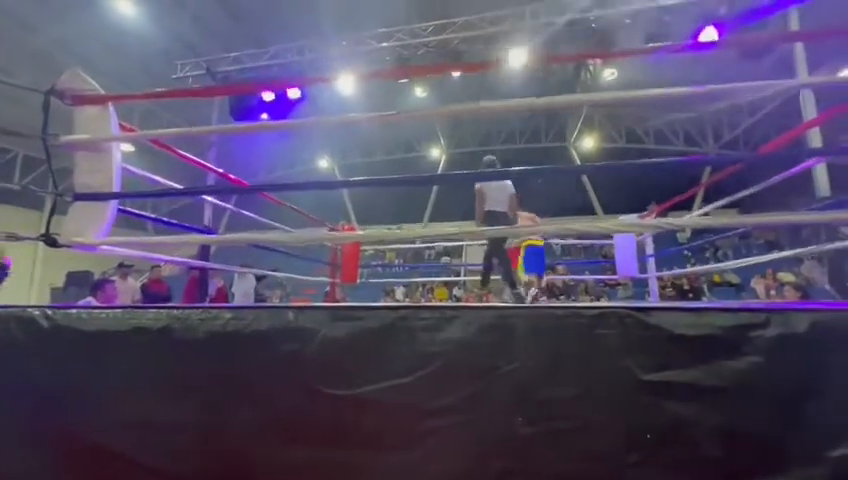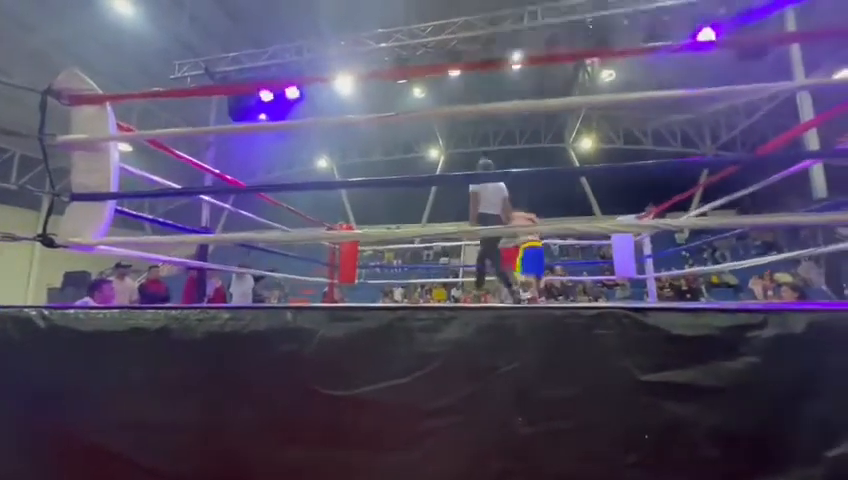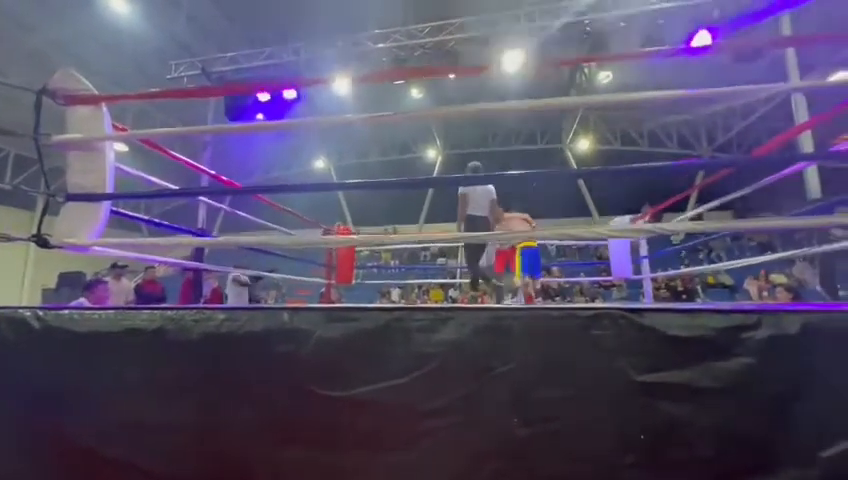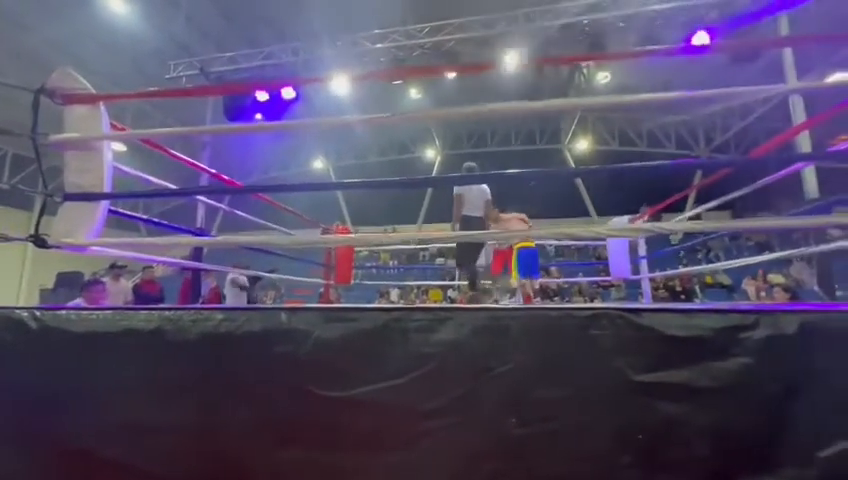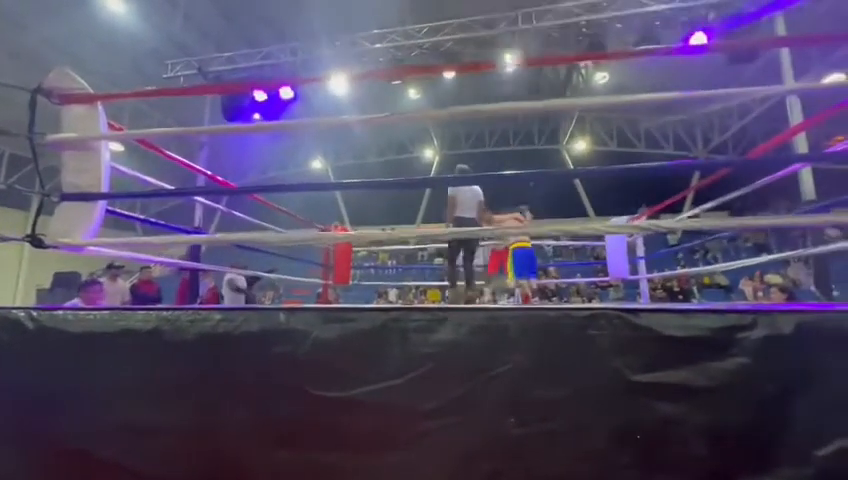
dt=0.1s
person 1, frame 1
right shoulder: (507, 181)
left elbow: (479, 202)
right elbow: (514, 205)
left wrist: (478, 222)
right wrist: (514, 223)
left hip: (491, 218)
right hip: (505, 220)
left knee: (502, 258)
right knee: (488, 256)
left ankle: (516, 292)
right ankle: (483, 290)
person 1, frame 2
left shoulder: (476, 181)
right shoulder: (501, 184)
left elbow: (474, 204)
right elbow: (507, 208)
left wrist: (472, 223)
right wrist: (506, 225)
left hip: (484, 220)
right hip: (497, 222)
left knee: (494, 259)
right knee: (482, 258)
left ankle: (511, 289)
right ankle: (478, 292)
person 1, frame 3
right shoulder: (490, 186)
left elbow: (462, 205)
right elbow: (494, 210)
left wrist: (459, 224)
right wrist: (492, 226)
left hip: (472, 222)
right hip: (485, 224)
left knee: (471, 261)
right knee: (474, 261)
left ankle: (491, 284)
right ankle: (476, 290)
person 1, frame 4
left shoulder: (460, 184)
right shoulder: (484, 187)
left elbow: (458, 206)
right elbow: (489, 210)
left wrist: (454, 224)
right wrist: (486, 227)
left hip: (467, 222)
right hip: (480, 224)
left knee: (461, 261)
right knee: (471, 261)
left ankle: (474, 290)
right ankle: (474, 290)
person 1, frame 5
left shoulder: (453, 185)
right shoulder: (477, 188)
left elbow: (451, 207)
right elbow: (482, 211)
left wrist: (447, 224)
right wrist: (479, 226)
left hip: (459, 224)
right hip: (474, 225)
left knee: (451, 261)
right knee: (468, 262)
left ankle: (453, 291)
right ankle: (470, 291)
